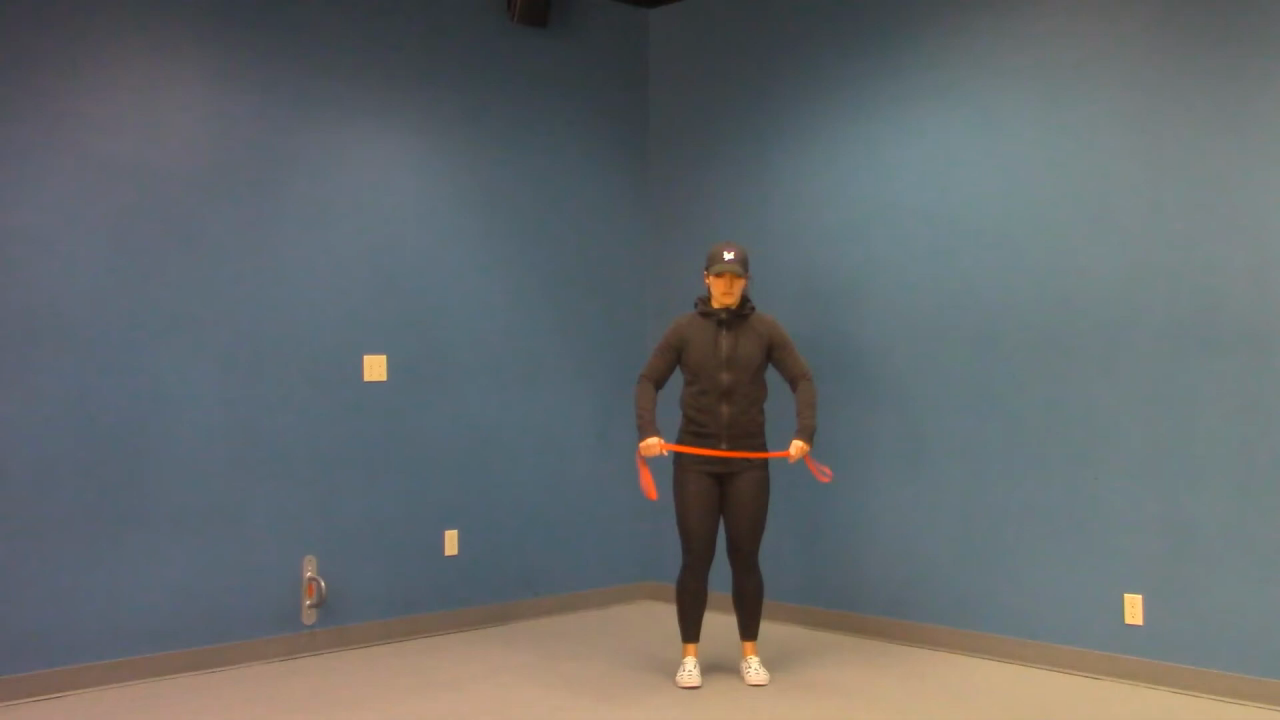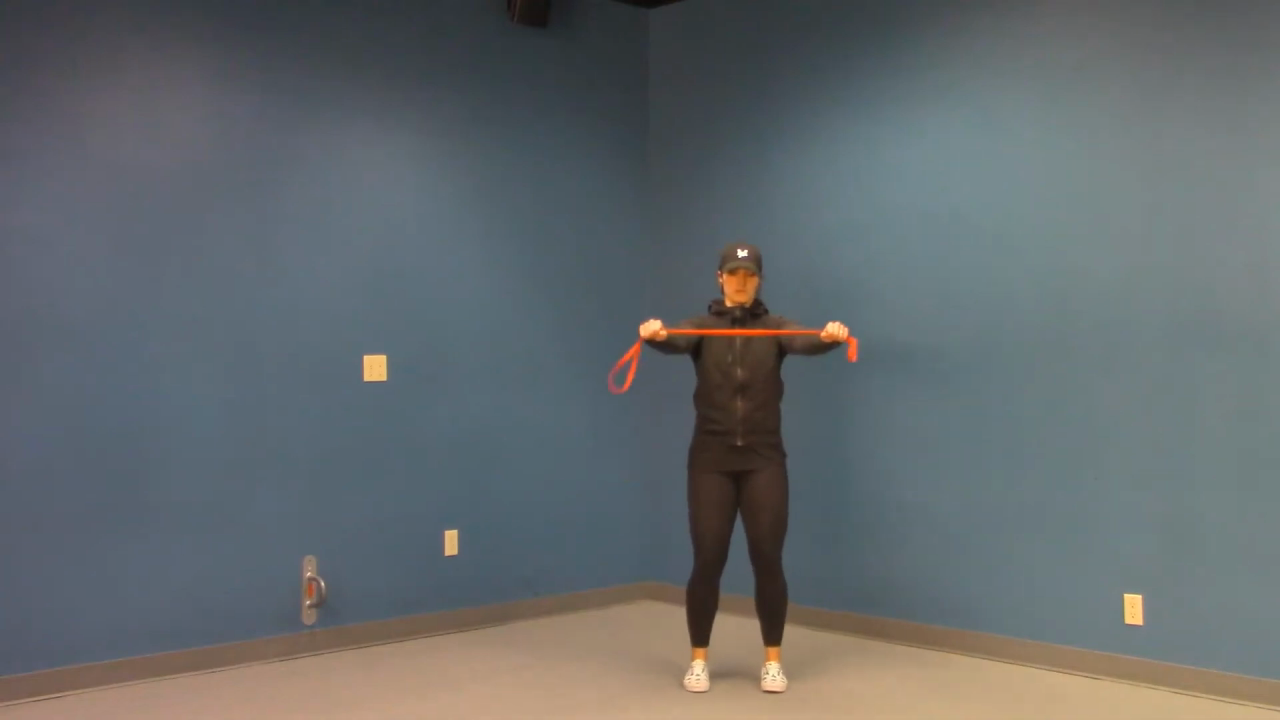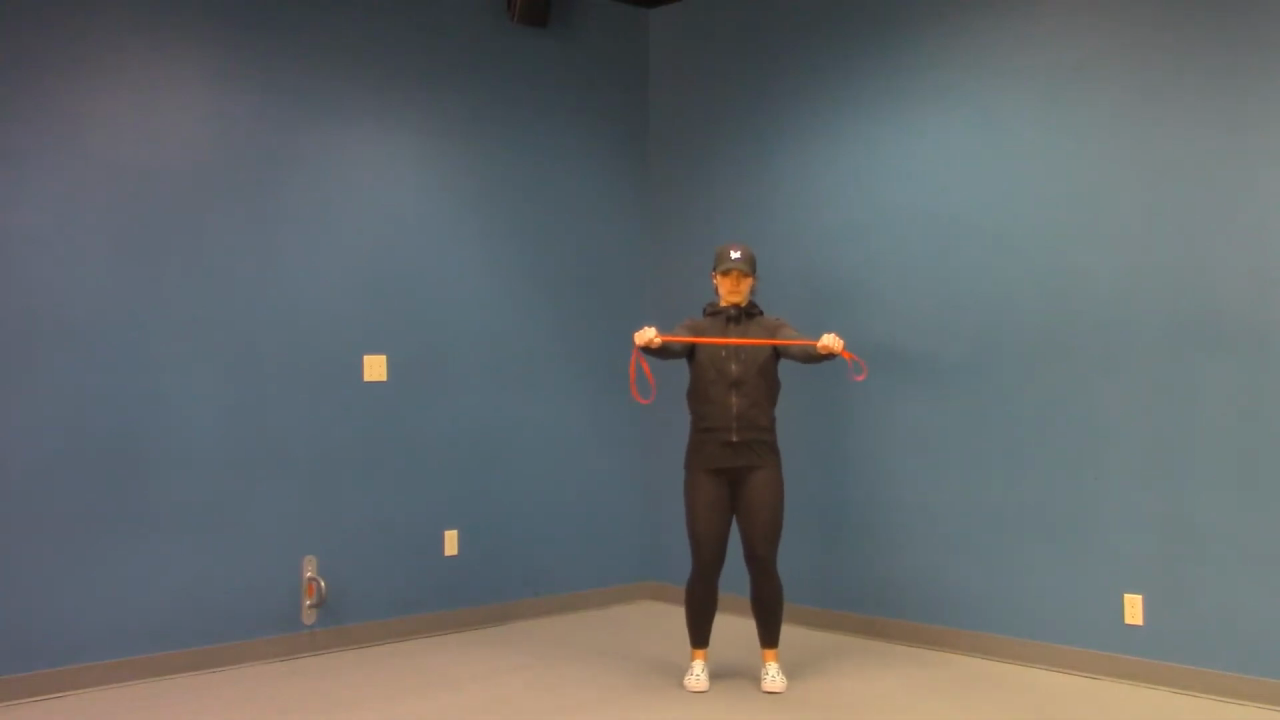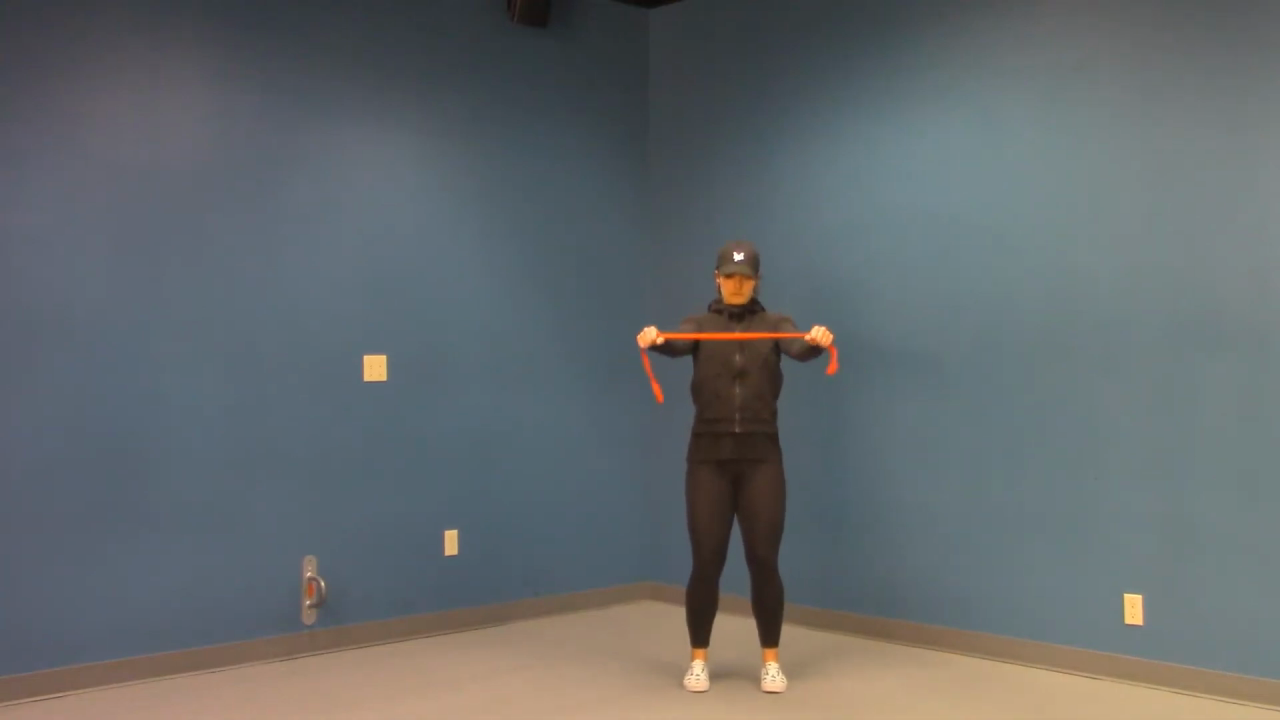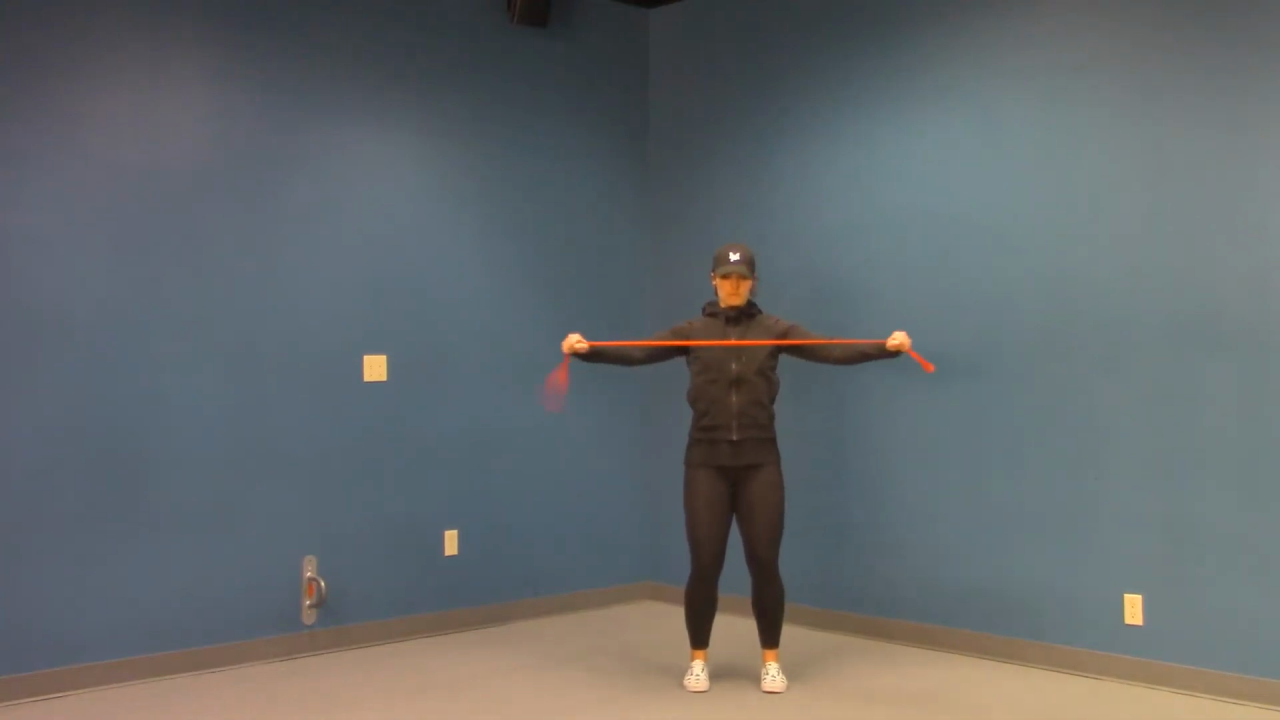
dt=1s
person 1, frame 1
left shoulder: (766, 329)
right shoulder: (685, 329)
left elbow: (801, 379)
right elbow: (648, 380)
left wrist: (804, 432)
right wrist: (647, 430)
left hip: (749, 458)
right hip: (695, 458)
left knee: (745, 558)
right knee: (695, 559)
left ankle: (749, 653)
right ankle: (690, 656)
person 1, frame 2
left shoulder: (775, 326)
right shoulder: (702, 326)
left elbow: (804, 343)
right elbow: (677, 341)
left wrist: (829, 337)
right wrist: (656, 335)
left hip: (763, 458)
right hip: (711, 458)
left knee: (768, 560)
right knee: (707, 562)
left ankle: (772, 660)
right ankle: (698, 659)
person 1, frame 3
left shoulder: (770, 328)
right shoulder: (696, 328)
left elbow: (798, 349)
right elbow: (672, 347)
left wrist: (824, 348)
right wrist: (651, 342)
left hip: (758, 459)
right hip: (706, 460)
left knee: (762, 562)
right knee: (705, 563)
left ankle: (770, 661)
right ankle: (698, 660)
person 1, frame 4
left shoulder: (774, 323)
right shoulder: (701, 323)
left elbow: (798, 348)
right elbow: (677, 344)
left wrist: (817, 342)
right wrist: (653, 341)
left hip: (761, 457)
right hip: (709, 457)
left knee: (763, 561)
right knee: (706, 562)
left ankle: (770, 660)
right ankle: (698, 659)
person 1, frame 5
left shoulder: (773, 329)
right shoulder: (693, 331)
left elbow: (830, 351)
right elbow: (639, 352)
left wrist: (886, 348)
right wrist: (586, 350)
left hip: (759, 460)
right hip: (706, 461)
left knee: (764, 563)
right knee: (704, 564)
left ankle: (770, 660)
right ankle: (698, 659)
